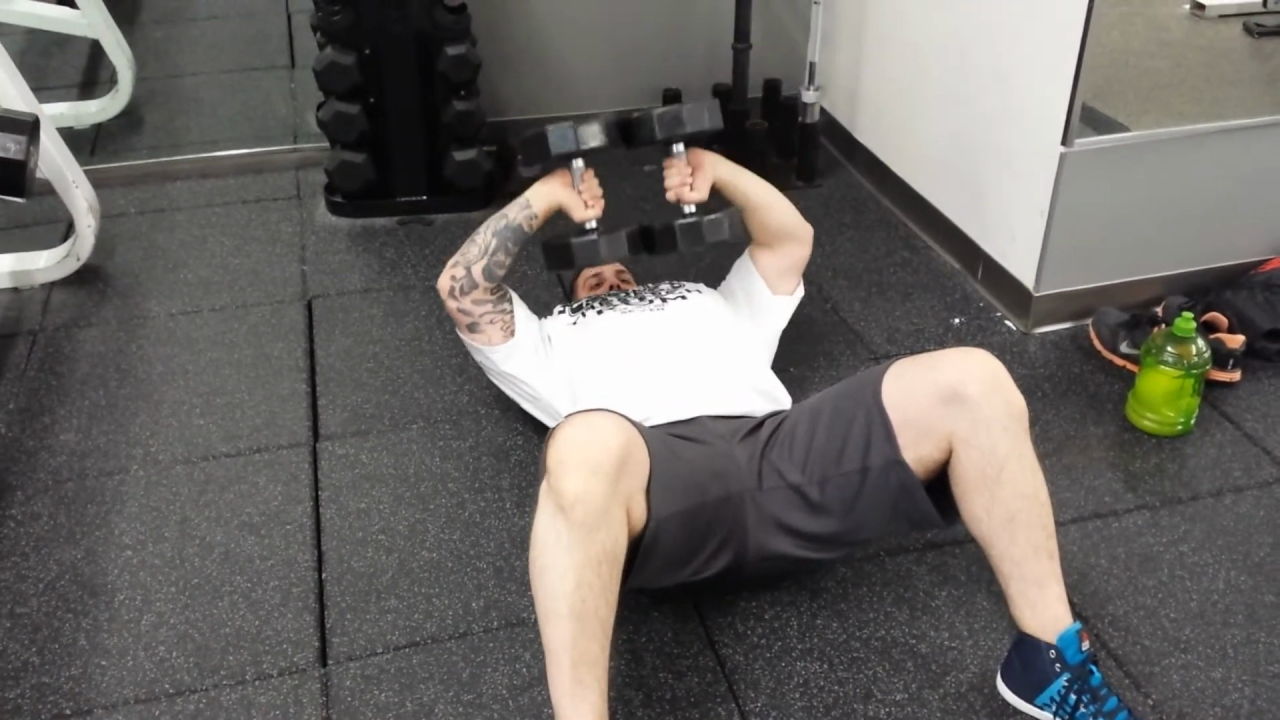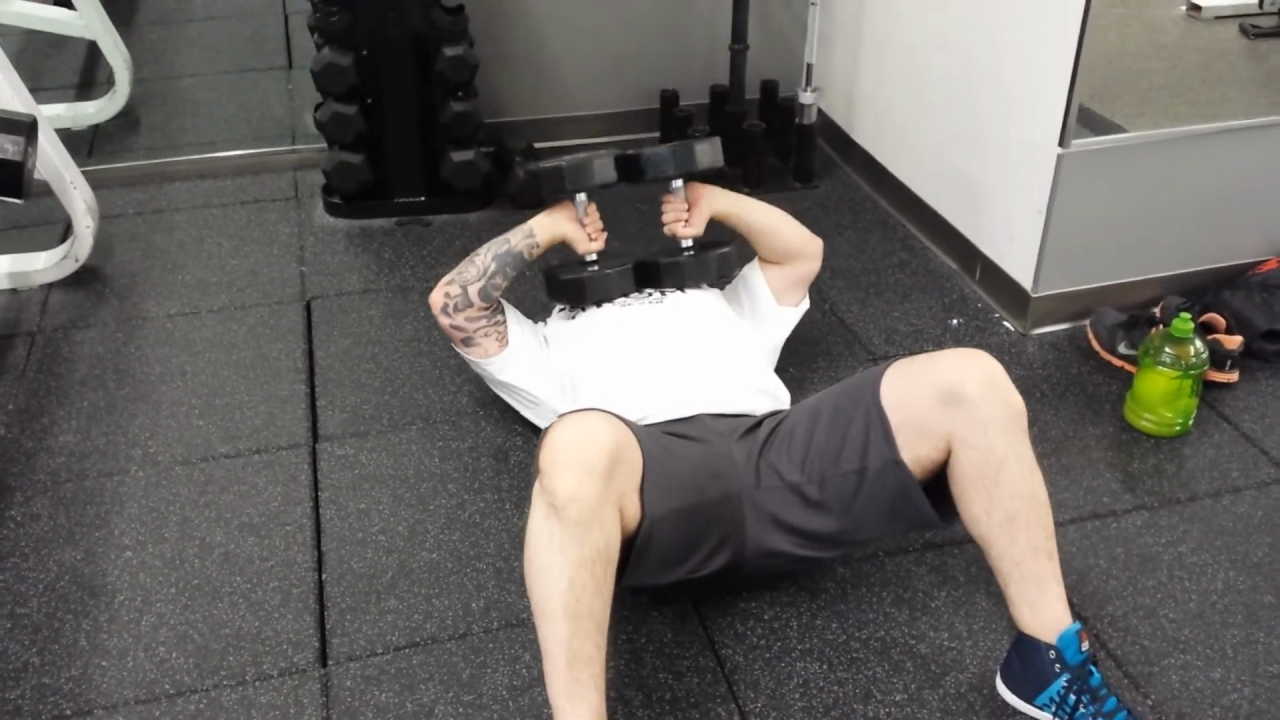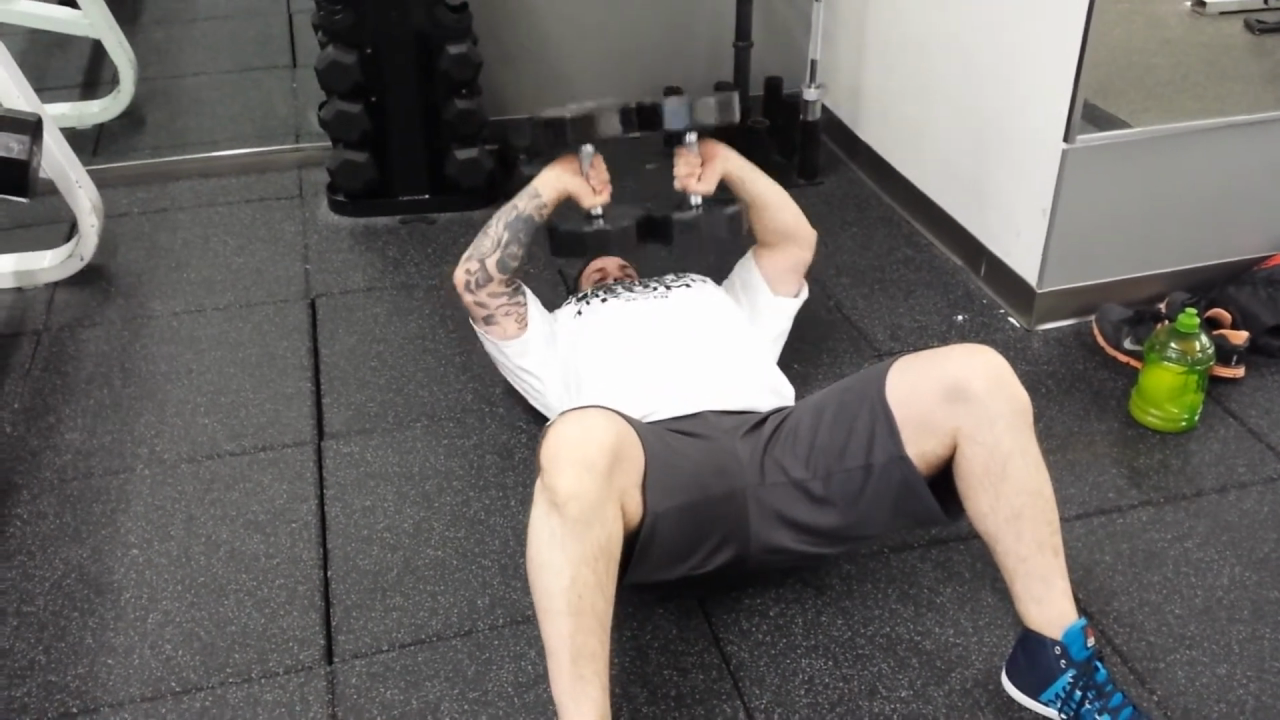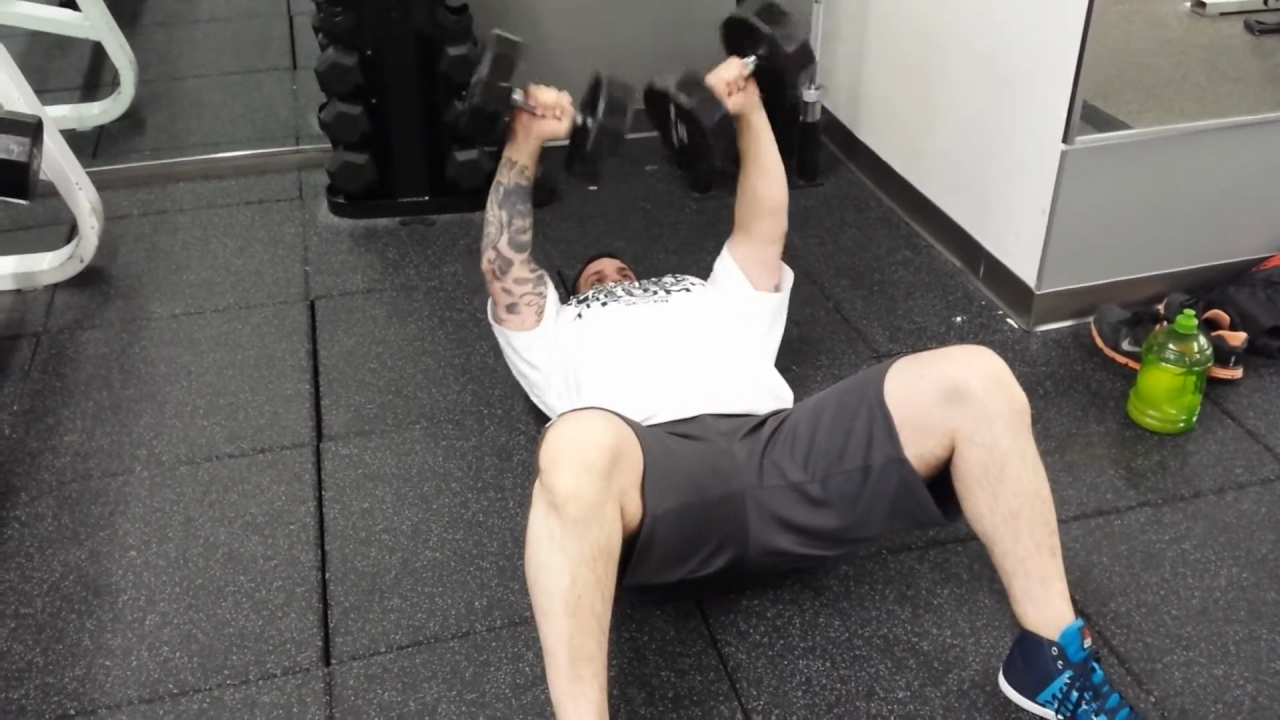
dt=0.4s
person 1, frame 1
left shoulder: (715, 304)
right shoulder: (554, 341)
left elbow: (789, 238)
right elbow: (461, 288)
left wrist: (717, 170)
right wrist: (543, 199)
left hip: (777, 450)
right hip: (655, 475)
left knee: (970, 382)
right knee: (586, 449)
left ankle: (1050, 655)
person 1, frame 2
left shoulder: (714, 305)
right shoulder: (555, 342)
left elbow: (801, 251)
right elbow: (454, 303)
left wrist: (715, 201)
right wrist: (548, 227)
left hip: (774, 449)
right hip: (653, 471)
left knee: (969, 383)
right knee: (578, 448)
left ankle: (1048, 656)
person 1, frame 3
left shoulder: (715, 297)
right shoulder: (559, 333)
left elbow: (794, 242)
right elbow: (477, 280)
left wrist: (727, 163)
right wrist: (552, 185)
left hip: (779, 447)
right hip: (657, 468)
left knee: (975, 378)
right knee: (579, 447)
left ankle: (1053, 651)
person 1, frame 4
left shoulder: (715, 297)
right shoulder: (561, 331)
left elbow: (763, 229)
right elbow: (502, 264)
left wrist: (749, 112)
right wrist: (525, 140)
left hip: (780, 451)
right hip: (655, 470)
left knee: (973, 380)
right knee: (579, 449)
left ankle: (1051, 652)
